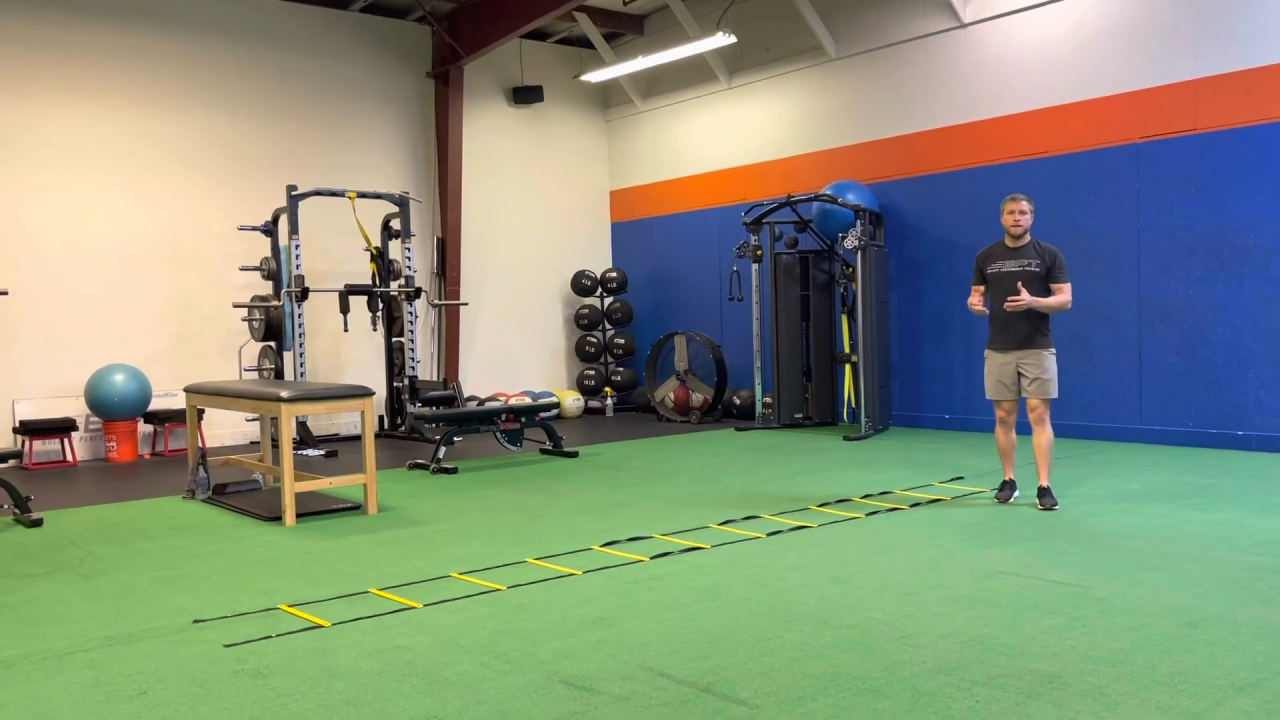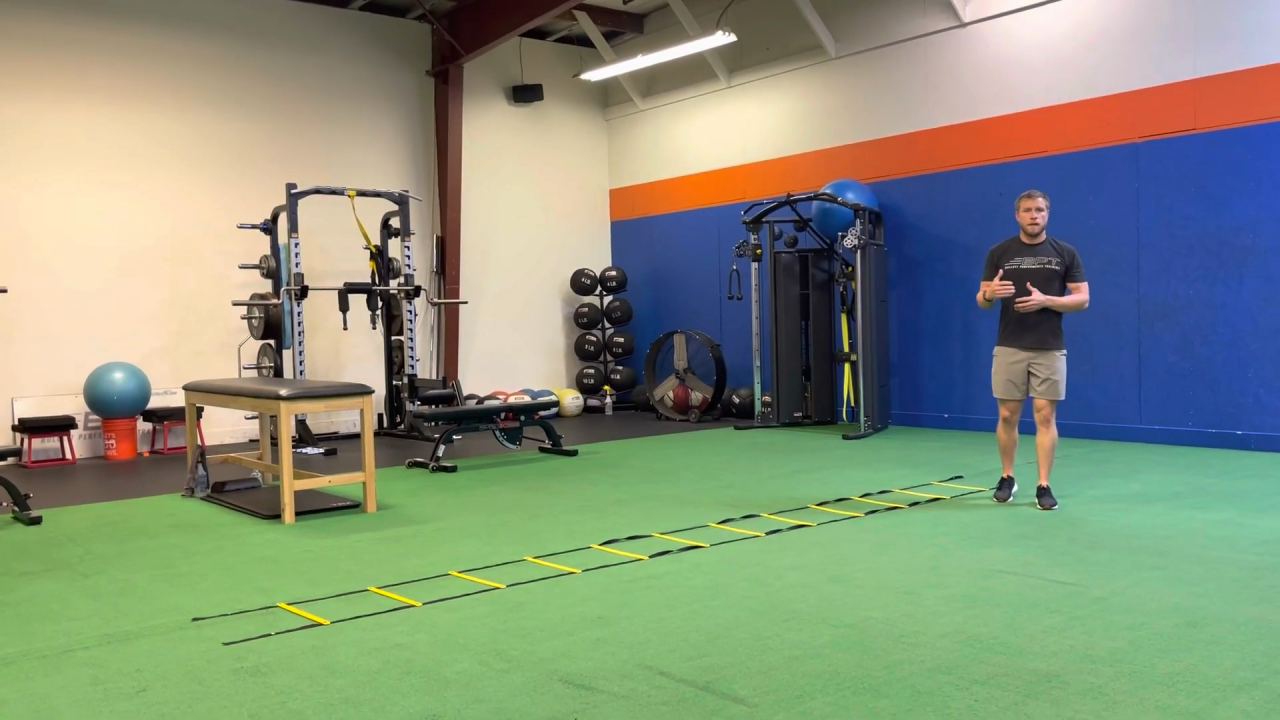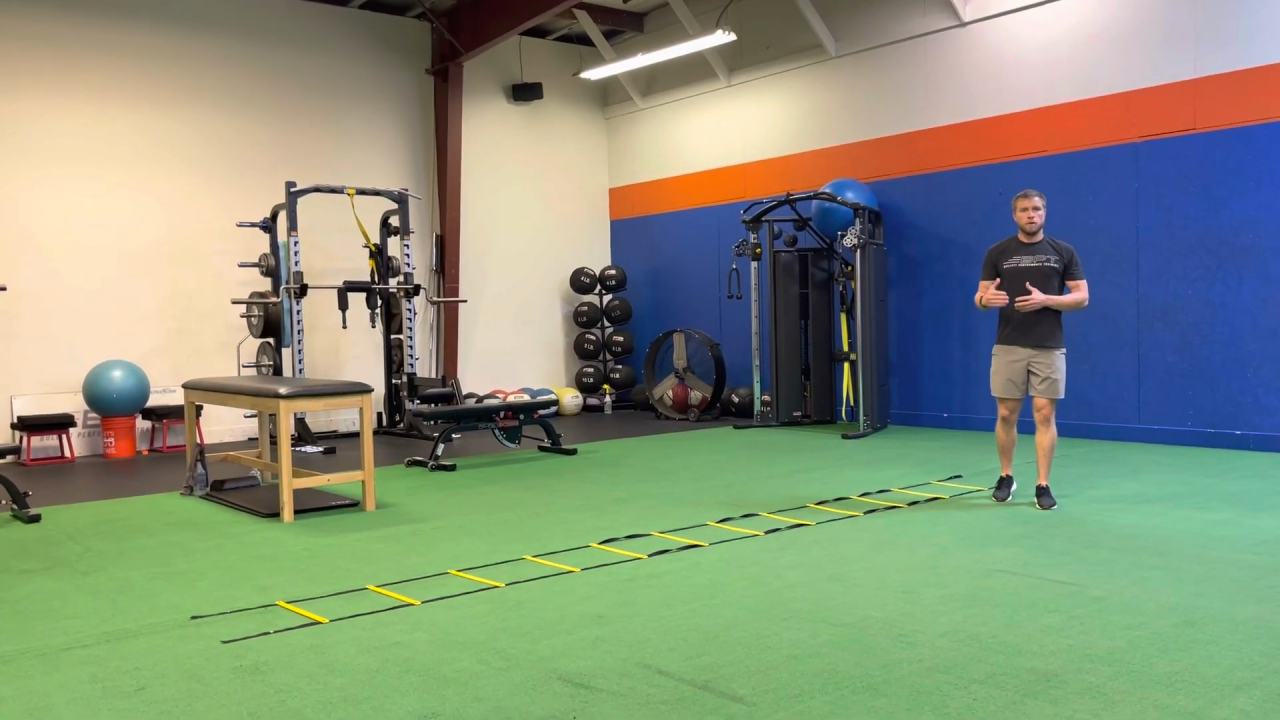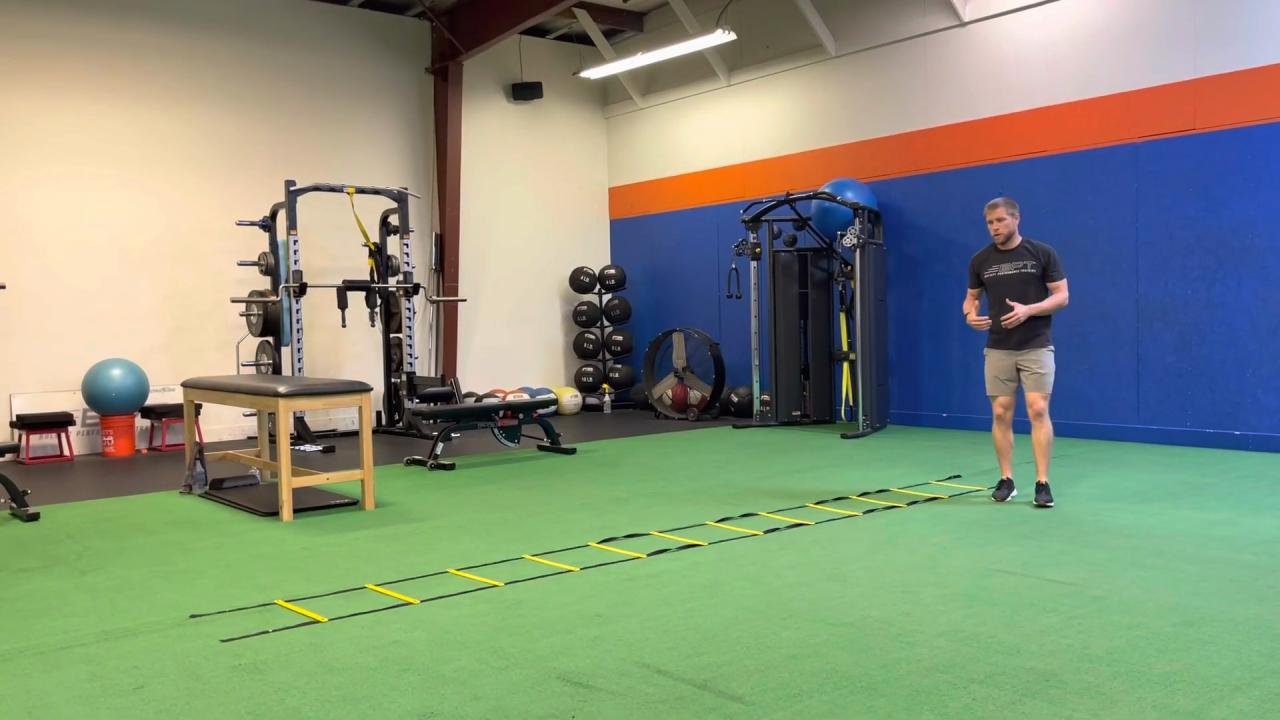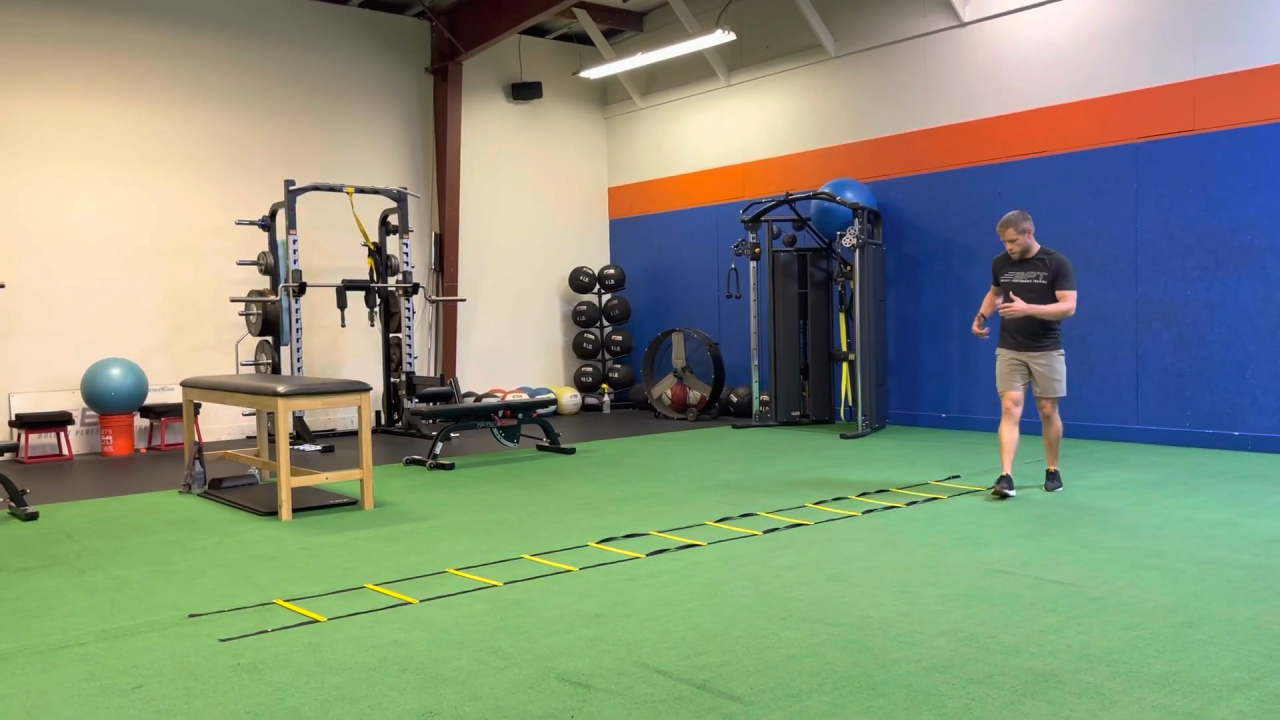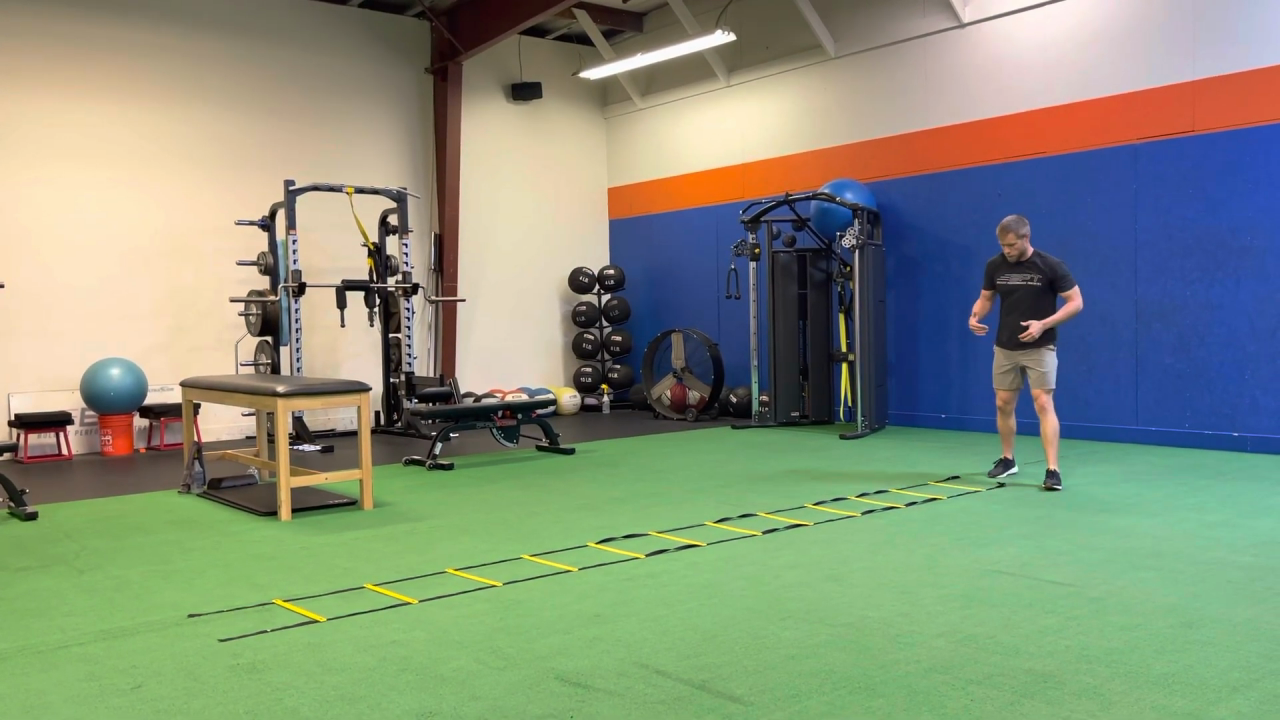
dt=0.5s
person 1, frame 1
left shoulder: (1049, 254)
right shoulder: (986, 256)
left elbow: (1065, 300)
right elbow: (976, 296)
left wrist: (1032, 301)
right wrist: (974, 303)
left hip: (1038, 349)
right hip: (998, 350)
left knee: (1040, 416)
right knee: (1004, 417)
left ankle: (1044, 485)
right ankle: (1008, 480)
person 1, frame 2
left shoulder: (1066, 253)
right shoulder: (999, 252)
left elbow: (1082, 299)
right elbow: (984, 298)
left wrist: (1045, 300)
right wrist: (987, 294)
left hip: (1050, 349)
right hip: (1008, 348)
left knee: (1045, 415)
right knee: (1007, 415)
left ankle: (1043, 485)
right ankle: (1007, 478)
person 1, frame 3
left shoulder: (1063, 252)
right shoulder: (997, 252)
left elbow: (1082, 297)
right elbow: (981, 295)
left wrist: (1045, 299)
right wrist: (985, 299)
left hip: (1049, 347)
right hip: (1008, 347)
left knee: (1045, 415)
right knee: (1006, 414)
left ankle: (1043, 485)
right ankle: (1006, 477)
person 1, frame 4
left shoulder: (1043, 253)
right shoulder: (980, 260)
left elbow: (1062, 295)
right elbow: (973, 297)
left wrist: (1028, 310)
right wrist: (971, 313)
left hip: (1037, 347)
right hip: (998, 349)
left knee: (1038, 410)
right knee: (1001, 413)
left ankle: (1041, 483)
right ankle: (1006, 479)
person 1, frame 5
left shoulder: (1058, 263)
right shoulder: (1000, 263)
left elbow: (1068, 307)
left wrist: (1028, 309)
right wrist: (982, 315)
left hip: (1046, 350)
right hip: (1009, 350)
left knee: (1048, 412)
right knee: (1010, 410)
left ankle: (1052, 470)
right ankle: (1006, 476)
person 1, frame 6
left shoulder: (1052, 266)
right shoulder: (994, 266)
left elbow: (1076, 302)
right elbow: (985, 299)
left wrist: (1044, 324)
right wrist: (975, 316)
left hip: (1040, 347)
right hip: (1005, 347)
left knee: (1044, 404)
right knee: (1004, 404)
left ankle: (1052, 470)
right ankle: (1007, 457)
